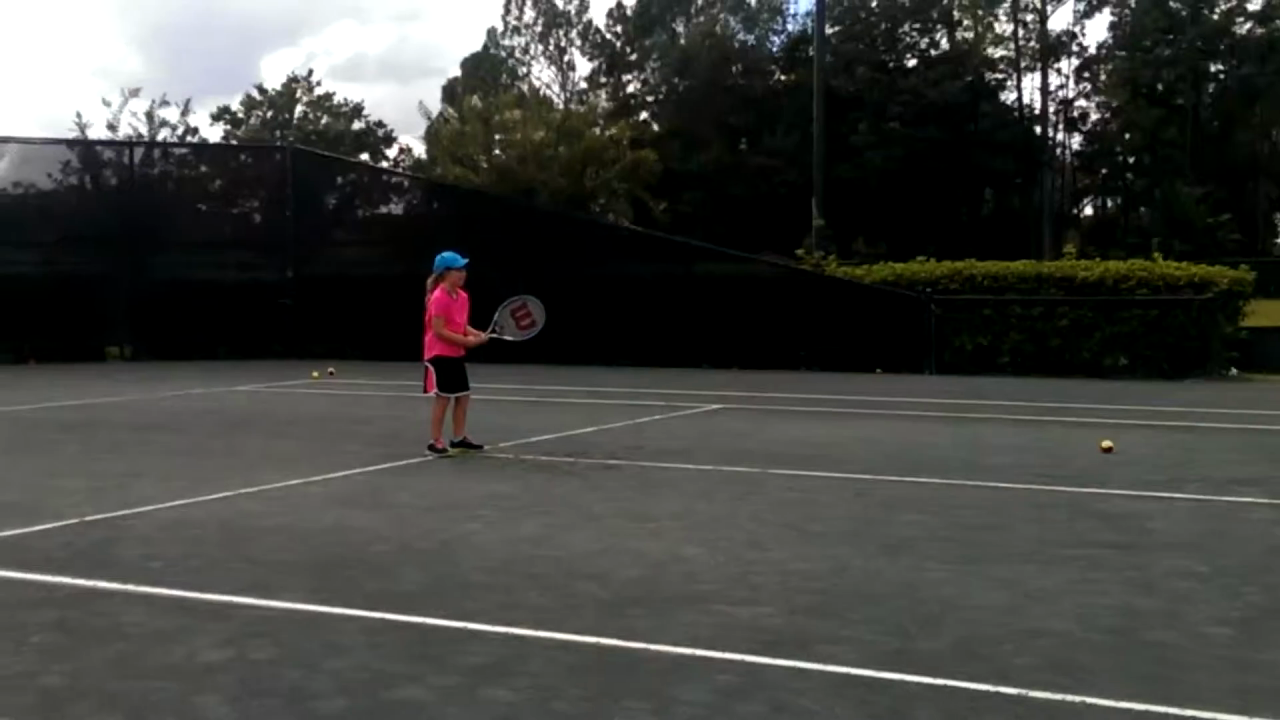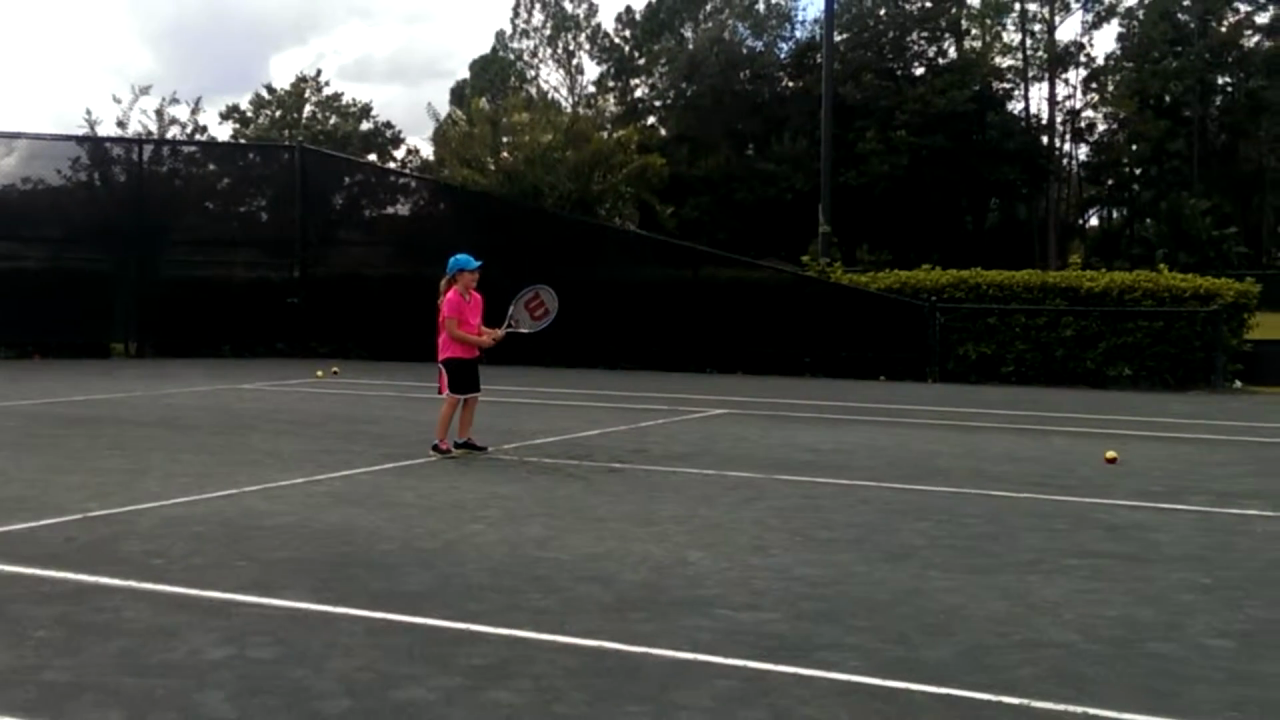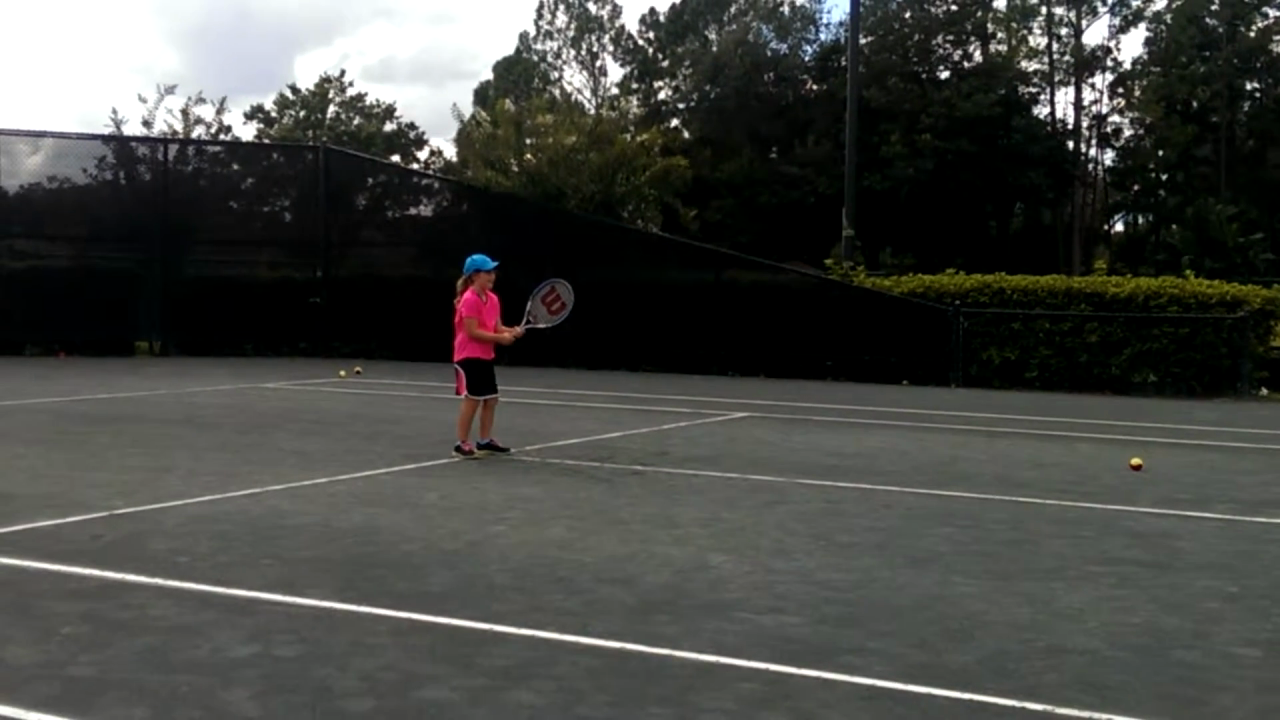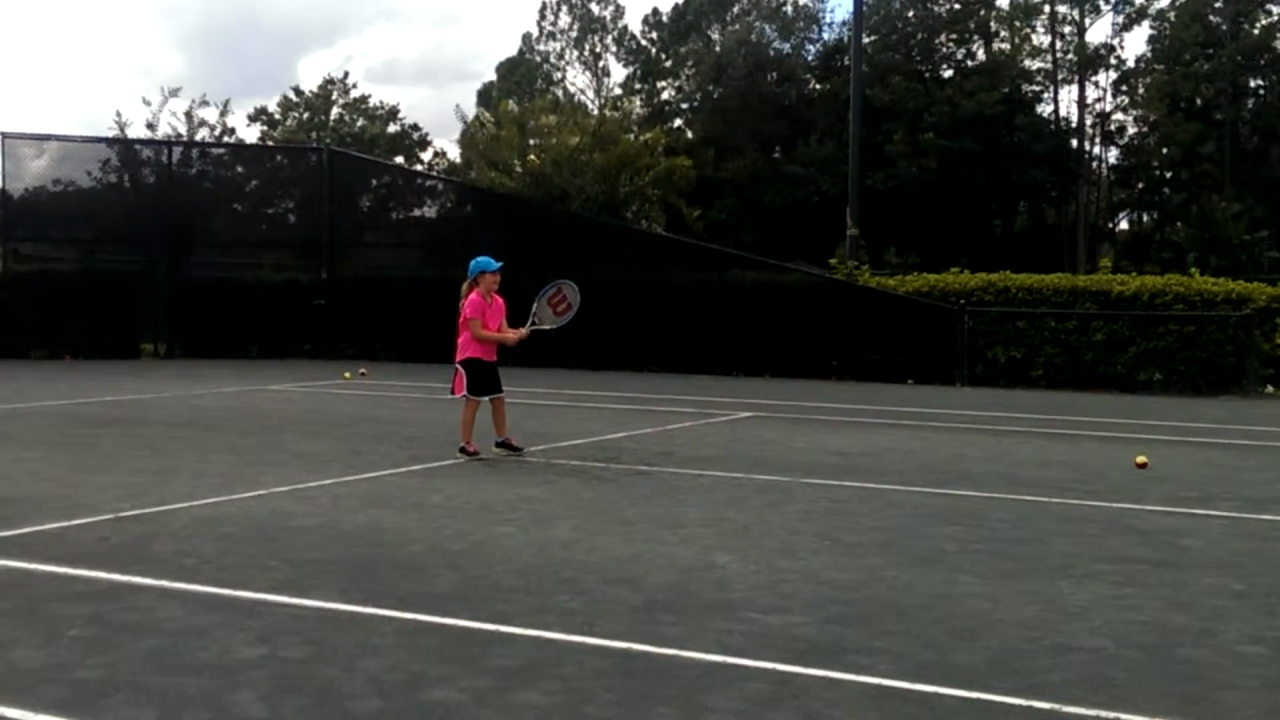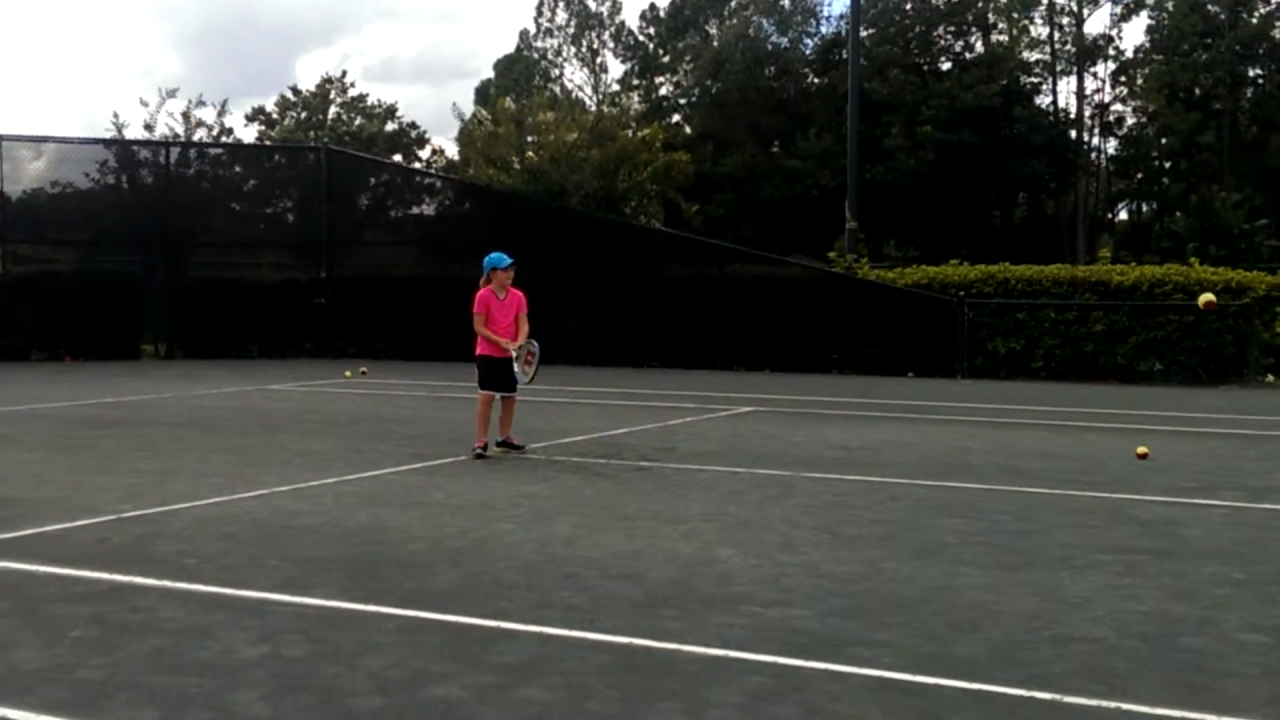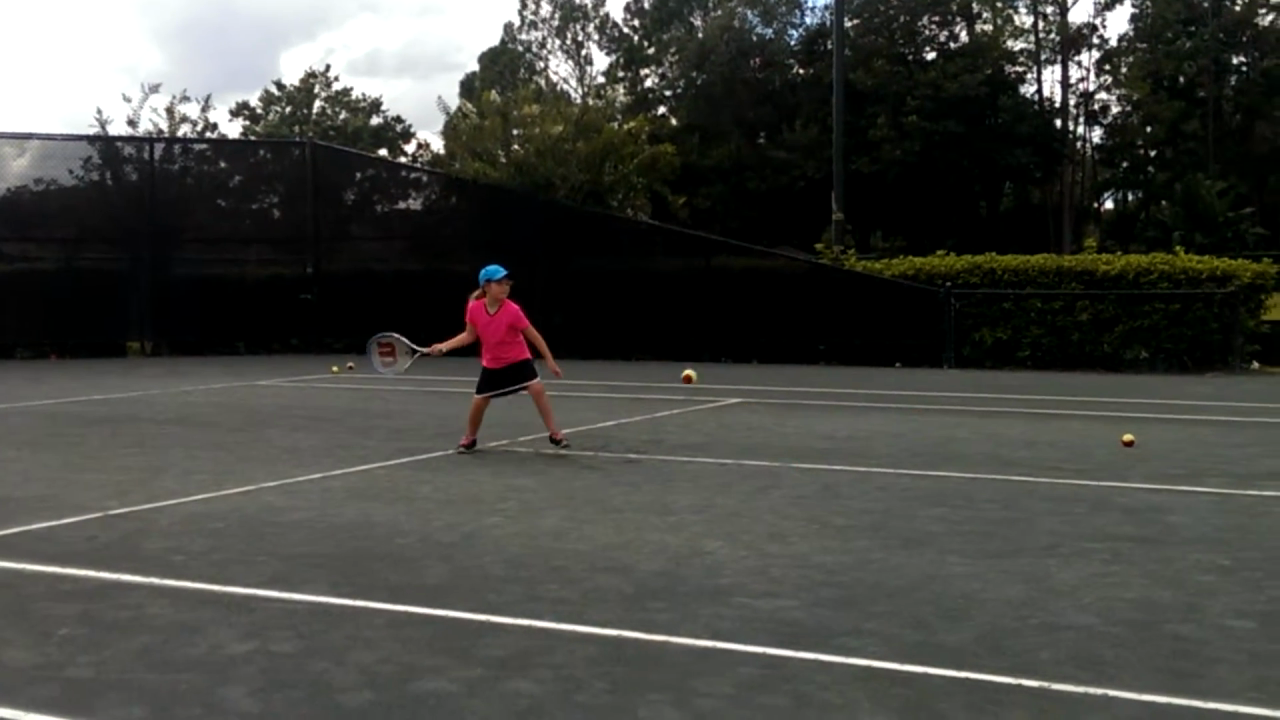
dt=0.5s
person 1, frame 1
left shoulder: (462, 296)
right shoulder: (439, 298)
right elbow: (439, 331)
left wrist: (476, 334)
right wrist: (465, 341)
left hip: (456, 355)
right hip: (440, 355)
left knee: (463, 396)
right knee: (443, 398)
left ankle: (459, 438)
right ankle: (435, 442)
person 1, frame 2
left shoulder: (476, 298)
right shoulder: (452, 299)
right elbow: (452, 331)
left wrist: (491, 333)
right wrist: (479, 341)
left hip: (470, 356)
right hip: (453, 356)
left knee: (471, 398)
right knee: (453, 398)
left ankle: (463, 440)
right ankle: (439, 442)
person 1, frame 3
left shoulder: (493, 299)
right shoulder: (469, 299)
left elbow: (496, 327)
right elbow: (472, 331)
left wrist: (511, 331)
right wrist: (500, 338)
left hip: (486, 357)
right hip: (470, 357)
left knee: (491, 399)
right knee: (472, 399)
left ankle: (485, 440)
right ankle: (461, 443)
person 1, frame 4
left shoulder: (498, 301)
right shoulder: (474, 301)
left elbow: (503, 329)
right elbow: (476, 332)
left wrist: (516, 333)
right wrist: (504, 338)
left hip: (489, 358)
right hip: (472, 358)
left knee: (498, 398)
right knee: (473, 400)
left ankle: (502, 439)
right ankle: (466, 444)
person 1, frame 5
left shoulder: (518, 296)
right shoulder: (483, 296)
left elbow: (523, 324)
right elbow: (478, 327)
left wrist: (519, 342)
right wrist: (500, 341)
left hip: (509, 356)
right hip: (488, 354)
left knee: (510, 397)
right knee: (486, 396)
left ankle: (504, 438)
right ankle: (481, 441)
person 1, frame 6
left shoulder: (513, 310)
right shoulder: (474, 308)
left elbow: (533, 335)
right elbow: (469, 335)
left wrist: (550, 361)
right wrist: (444, 346)
left hip: (518, 360)
right hip: (492, 364)
left knee: (537, 389)
right knee: (479, 402)
left ankle: (555, 434)
right ankle: (470, 438)
